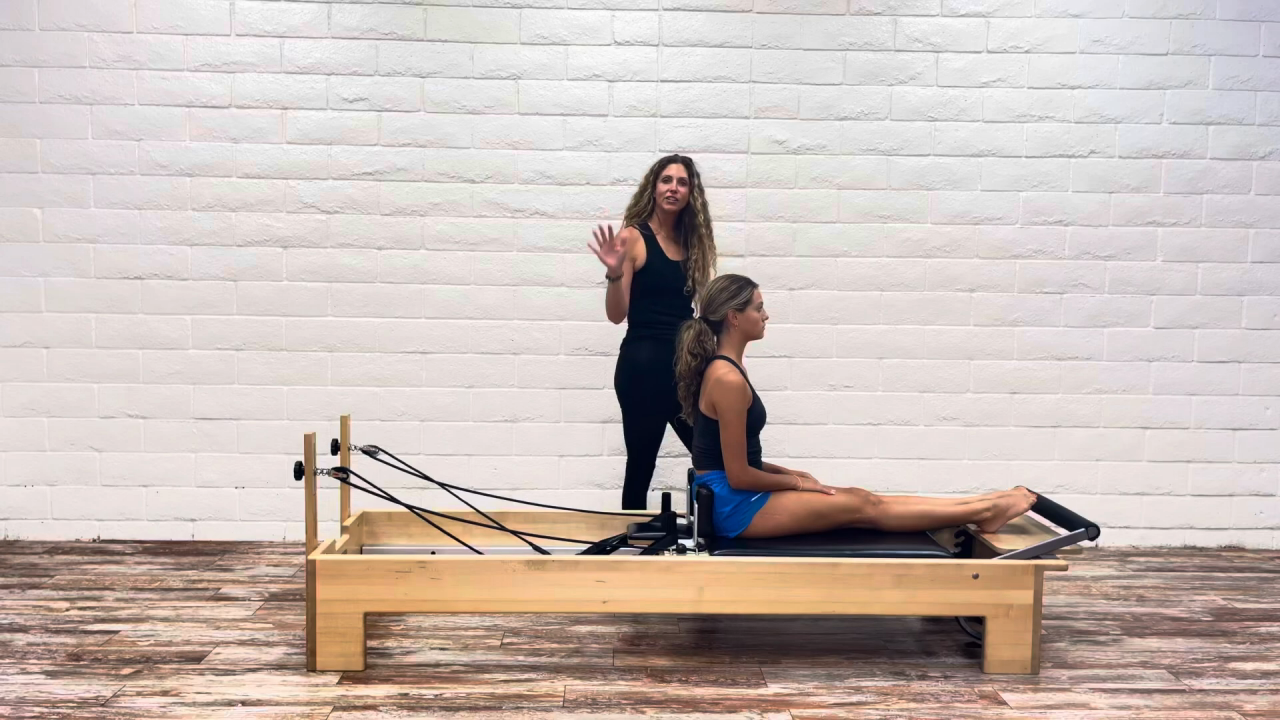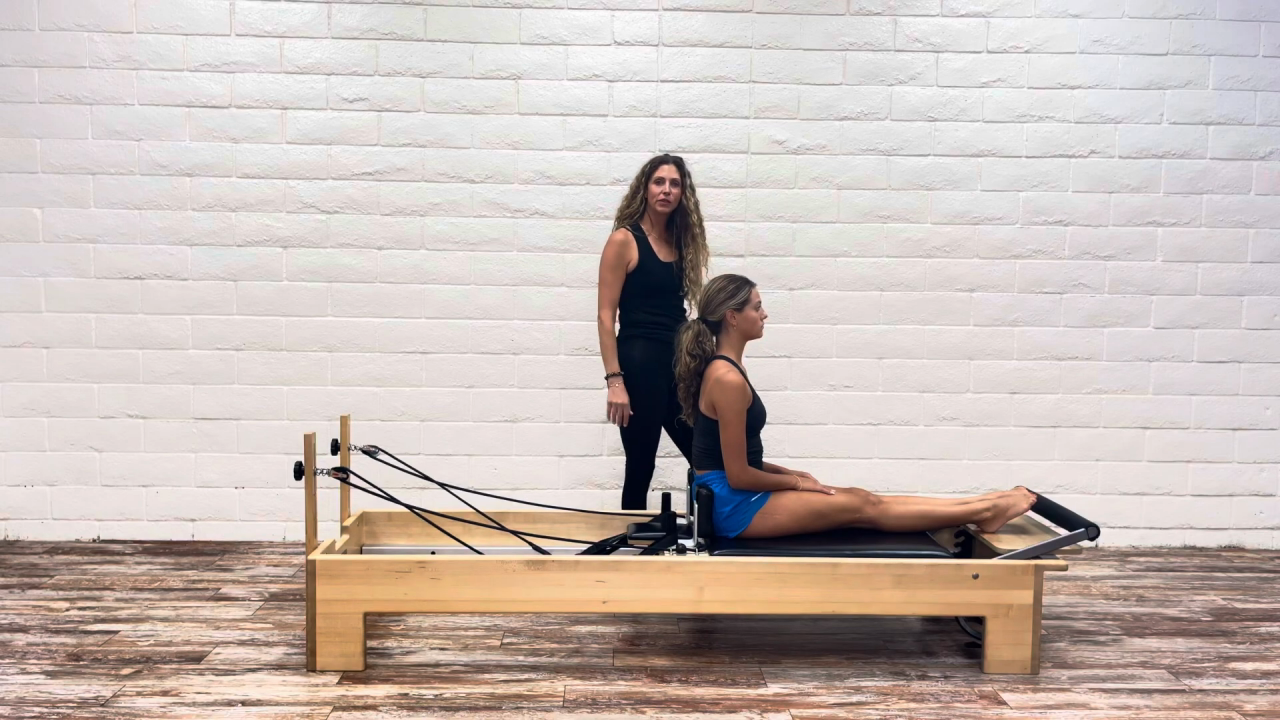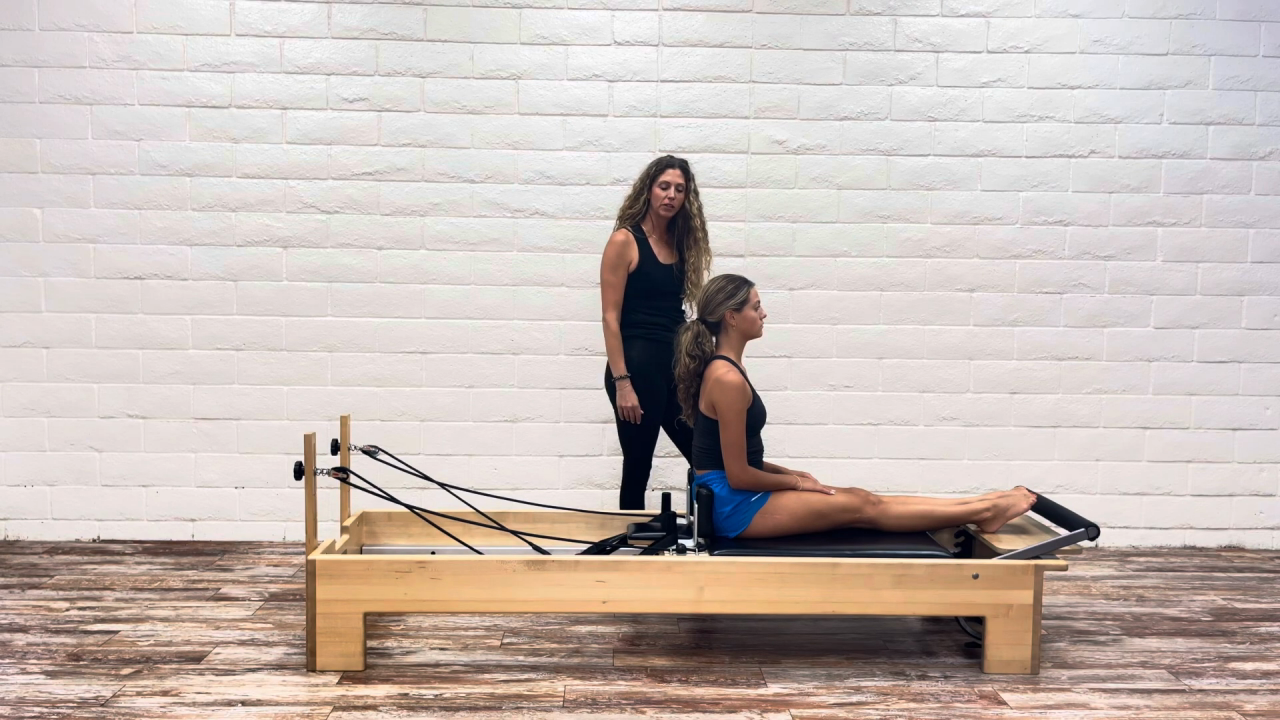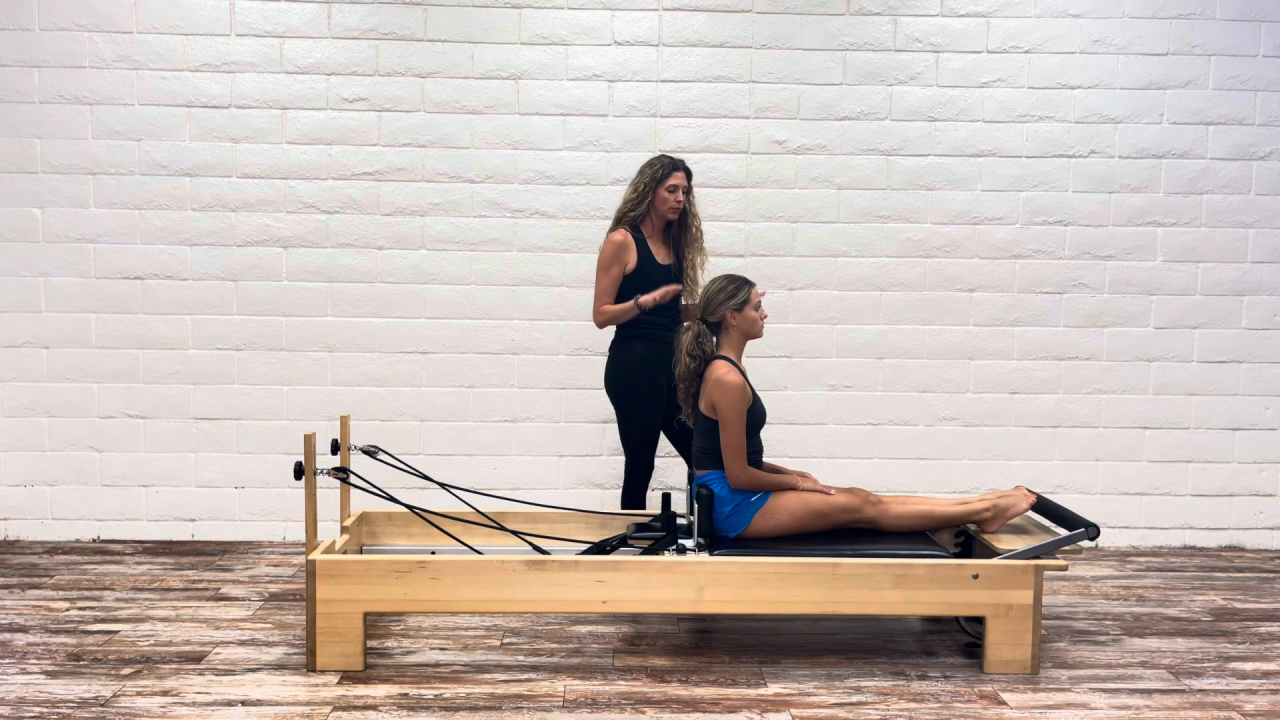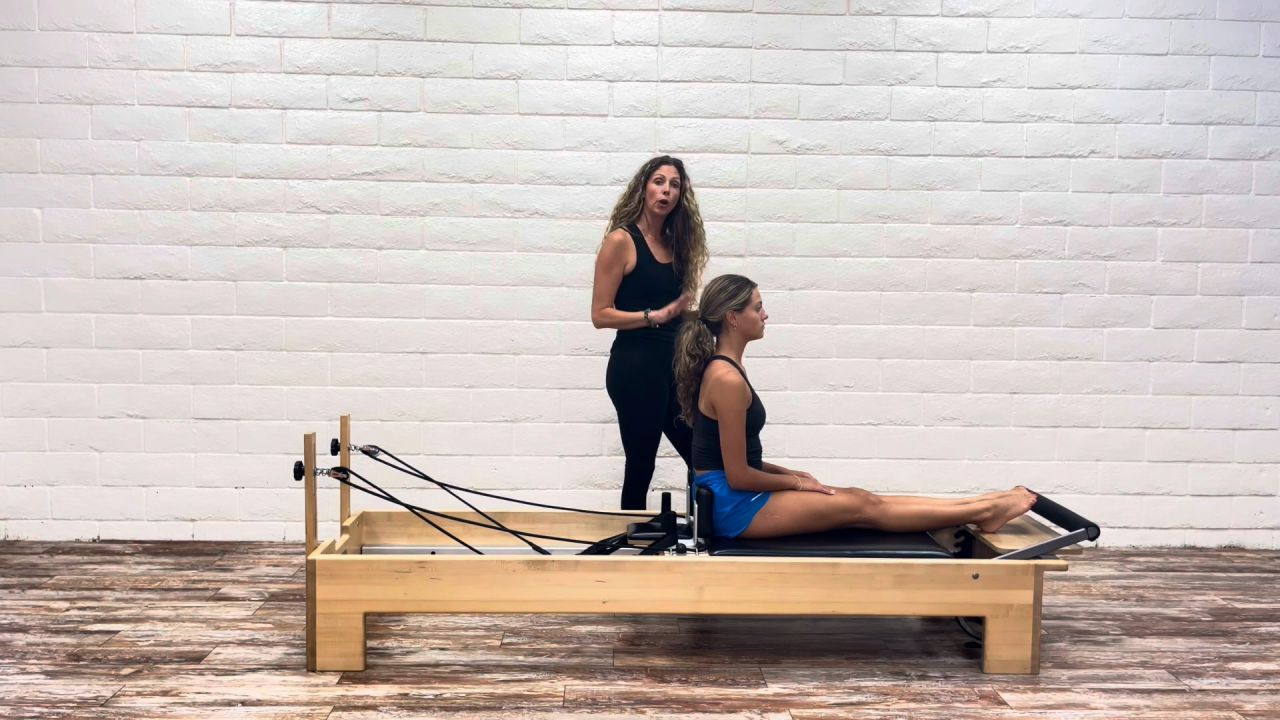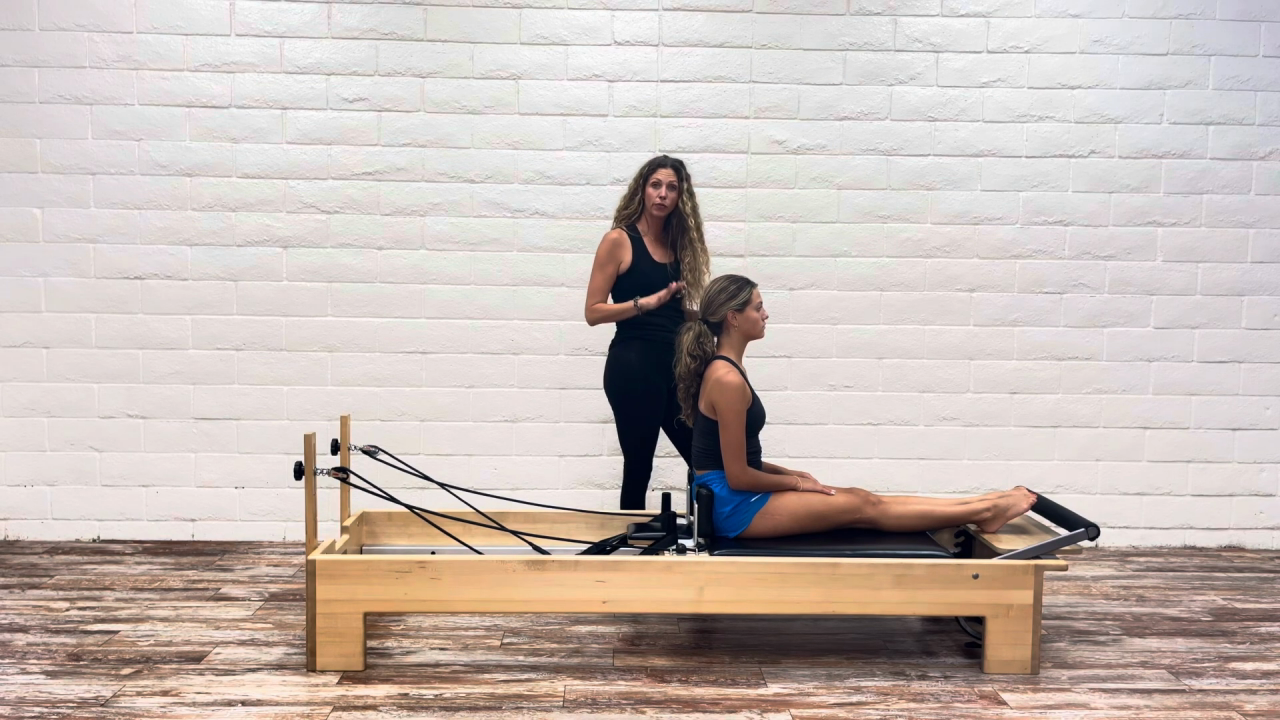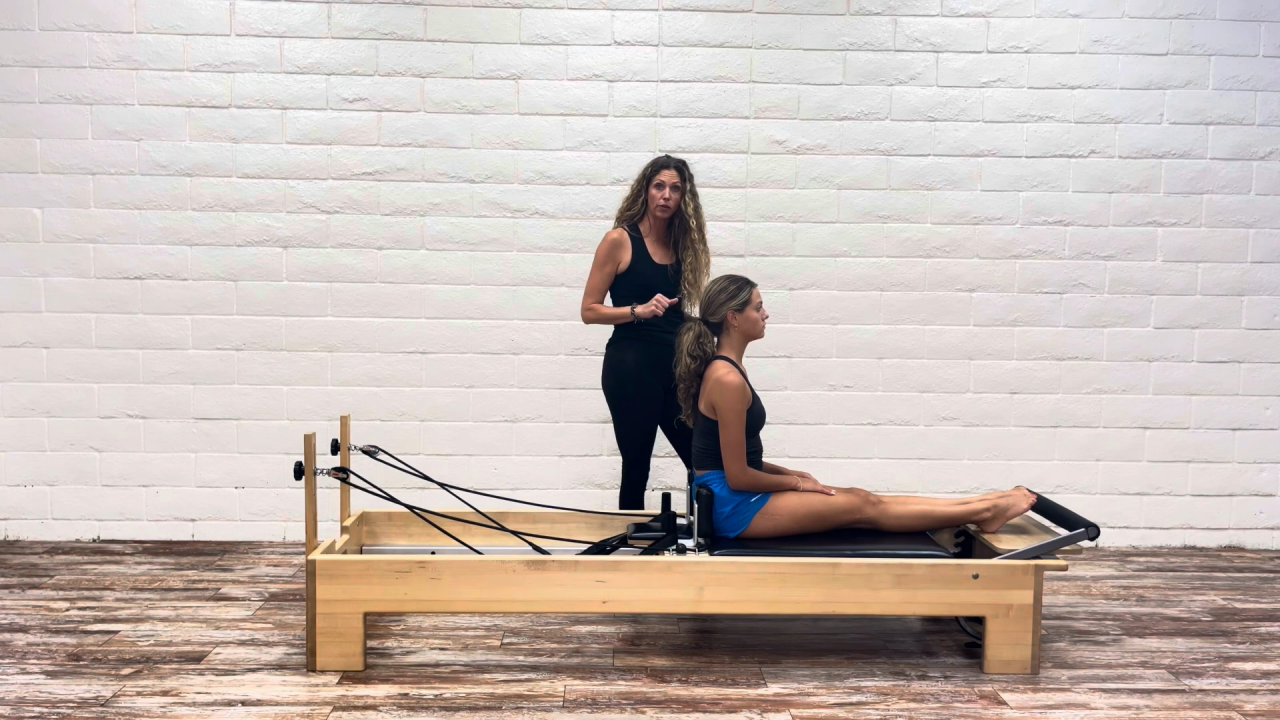
dt=0.5s
person 1, frame 1
left shoulder: (724, 367)
right shoulder: (729, 380)
right elbow: (739, 475)
left wrist: (787, 473)
right wrist: (796, 483)
left hip: (732, 494)
right hip: (733, 504)
left knee: (860, 497)
right knee: (862, 507)
left ankle: (979, 504)
right ankle: (983, 512)
person 1, frame 2
left shoulder: (724, 368)
right shoulder: (728, 379)
right elbow: (738, 475)
left wrist: (788, 474)
right wrist: (796, 483)
left hip: (731, 494)
right hip: (733, 504)
left knee: (858, 498)
right knee: (862, 507)
left ankle: (979, 505)
right ankle: (982, 512)
person 1, frame 3
left shoulder: (724, 368)
right shoulder: (728, 379)
right elbow: (739, 475)
left wrist: (789, 473)
right wrist: (795, 482)
left hip: (731, 493)
right hip: (733, 504)
left knee: (858, 496)
right knee: (862, 507)
left ankle: (980, 505)
right ankle: (983, 513)
person 1, frame 4
left shoulder: (724, 368)
right shoulder: (728, 380)
right elbow: (739, 475)
left wrist: (788, 474)
right wrist: (796, 483)
left hip: (732, 494)
right hip: (733, 504)
left knee: (858, 498)
right knee: (861, 507)
left ankle: (979, 505)
right ankle: (982, 513)
person 1, frame 5
left shoulder: (723, 368)
right shoulder: (728, 380)
right elbow: (738, 475)
left wrist: (788, 473)
right wrist: (795, 482)
left hip: (731, 494)
right hip: (733, 504)
left knee: (860, 497)
right knee: (862, 507)
left ankle: (980, 504)
right ankle: (983, 512)
person 1, frame 6
left shoulder: (724, 368)
right shoulder: (727, 380)
right elbow: (738, 476)
left wrist: (788, 474)
right wrist: (795, 483)
left hip: (732, 494)
right hip: (732, 504)
left knee: (857, 497)
right knee: (861, 507)
left ankle: (979, 505)
right ankle: (982, 513)
person 1, frame 7
left shoulder: (724, 368)
right shoulder: (728, 380)
right elbow: (738, 476)
left wrist: (788, 473)
right wrist: (795, 483)
left hip: (732, 494)
right hip: (733, 504)
left knee: (859, 497)
right knee: (861, 507)
left ankle: (979, 504)
right ankle: (982, 513)
person 2, frame 1
left shoulder: (691, 241)
right shoulder: (632, 238)
right elbow: (618, 312)
right wrist: (614, 271)
right hip: (644, 362)
right knee: (641, 466)
person 2, frame 2
left shoulder: (680, 240)
right shoulder: (623, 240)
right elbow: (606, 315)
right wrist: (614, 380)
left hip: (677, 361)
right hip: (639, 362)
right knee: (640, 466)
person 2, frame 3
left shoulder: (680, 242)
right shoulder: (624, 241)
right elbow: (611, 318)
right wrist: (622, 382)
left hip: (676, 362)
right hip: (639, 363)
right knee: (638, 467)
person 2, frame 4
left shoulder: (675, 241)
right shoulder: (621, 241)
right elbow: (601, 314)
right wrist: (644, 302)
left hip: (672, 362)
right hip: (633, 364)
right knee: (640, 466)
person 2, frame 5
left shoulder: (673, 242)
right shoulder: (621, 240)
right elbow: (600, 315)
right wrist: (652, 316)
left hip: (672, 362)
right hip: (635, 364)
right knee: (640, 467)
person 2, frame 6
left shoulder: (677, 242)
right shoulder: (618, 240)
right elbow: (593, 312)
right wrist: (647, 301)
left hip: (673, 363)
right hip: (633, 364)
right knee: (638, 467)
person 2, frame 7
left shoulder: (681, 243)
right shoulder: (619, 240)
right elbow: (589, 310)
right wrist: (640, 310)
left hip: (674, 364)
right hip: (631, 365)
right knee: (636, 467)
